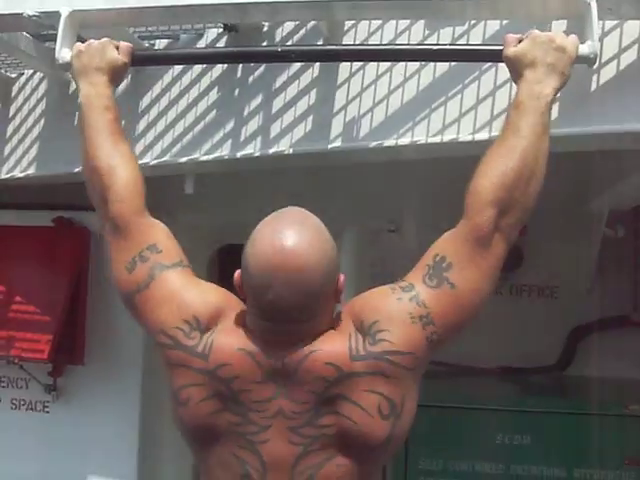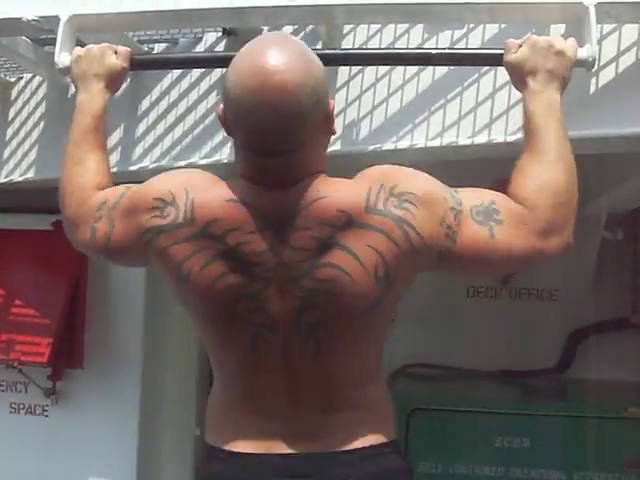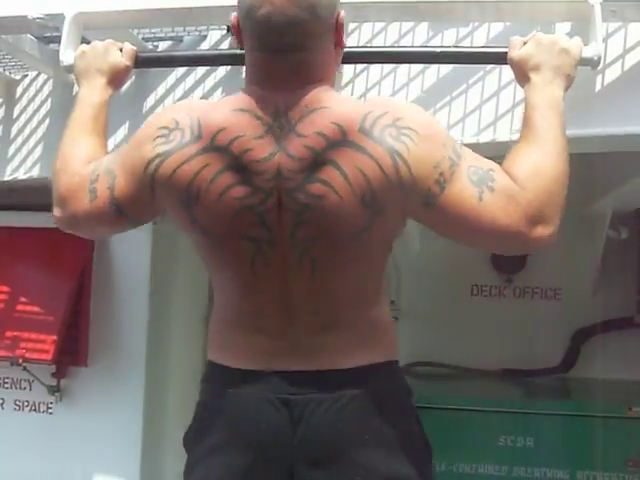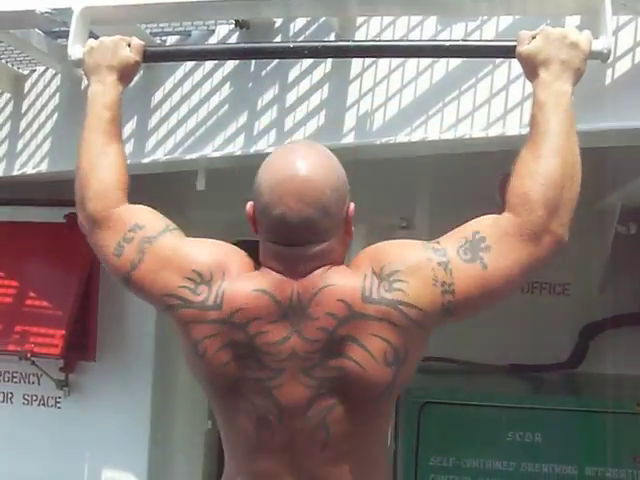
dt=0.4s
person 1, frame 1
left shoulder: (198, 345)
right shoulder: (382, 352)
left elbow: (121, 211)
right elbow: (491, 218)
left wrist: (96, 83)
right wrist: (537, 84)
person 1, frame 2
left shoulder: (179, 207)
right shoulder: (388, 206)
left elbow: (81, 217)
right elbow: (546, 226)
left wrist: (93, 91)
right wrist: (542, 90)
person 1, frame 3
left shoulder: (180, 133)
right shoulder: (388, 132)
left elbow: (71, 205)
right elbow: (533, 219)
left wrist: (95, 82)
right wrist: (546, 82)
left hip: (237, 405)
right hip: (358, 409)
person 1, frame 4
left shoulder: (211, 292)
right shoulder: (394, 293)
left elbow: (100, 212)
right elbow: (540, 223)
left wrist: (105, 81)
right wrist: (553, 81)
